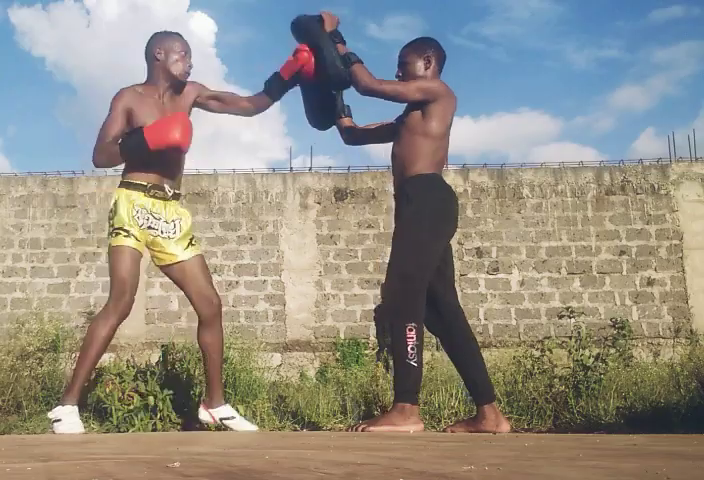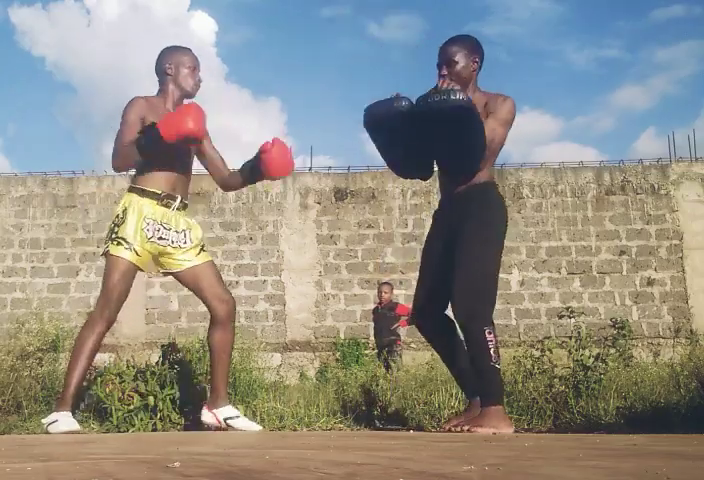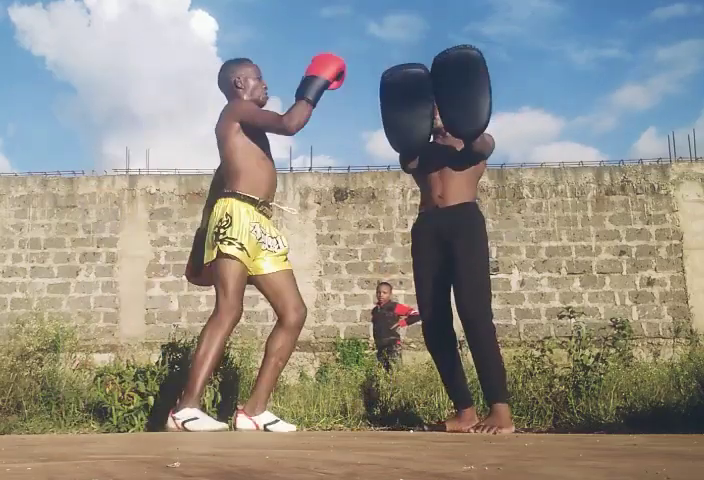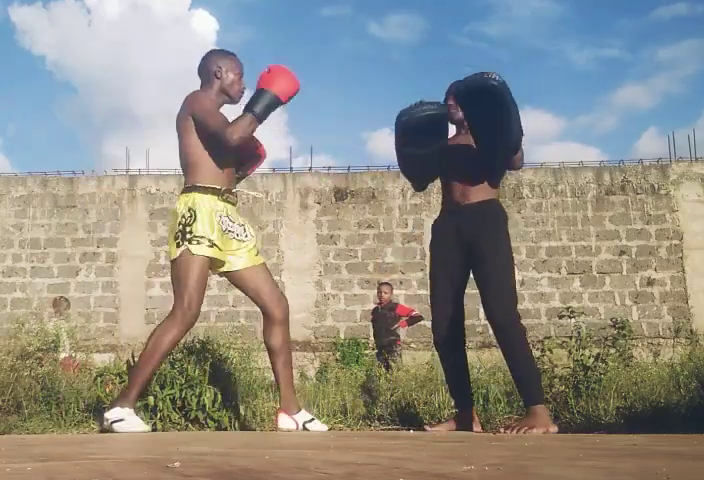
dt=0.7s
person 1, frame 1
left shoulder: (437, 92)
right shoulder: (409, 118)
left elbow: (368, 84)
right elbow: (353, 134)
left wrist: (334, 37)
right wrist: (332, 90)
left hip: (425, 200)
right hip: (422, 205)
left knee: (400, 300)
right knee: (441, 308)
left ankle: (405, 410)
right ankle: (489, 412)
person 1, frame 2
left shoulder: (500, 105)
right shoulder: (440, 112)
left elbow: (475, 155)
right elbow: (418, 166)
right wrist: (405, 126)
left hip: (482, 207)
right hip: (447, 211)
left knee: (472, 308)
right knee: (426, 310)
left ankle: (495, 411)
right ankle: (476, 398)
person 1, frame 3
left shoulder: (480, 138)
right shoulder: (420, 147)
left elbow: (477, 148)
right elbow: (409, 162)
left wrist: (468, 115)
right wrist: (409, 124)
left hip: (465, 221)
right hip: (427, 226)
left knee: (475, 312)
right knee: (434, 322)
left ankle: (500, 409)
right ankle: (464, 409)
person 1, frame 4
left shoulder: (492, 144)
right shoulder: (436, 147)
left elbow: (514, 160)
right elbow: (419, 179)
left wrist: (495, 112)
right wrist: (419, 154)
left hip: (486, 220)
right hip: (447, 226)
left knee: (501, 311)
right knee: (444, 324)
left ankle: (538, 410)
right ankle: (465, 412)
person 2, frame 1
left shoulder: (189, 94)
right shoulder: (129, 98)
left elbow: (250, 105)
right elbow: (100, 157)
left wrist: (285, 76)
right wrist: (140, 139)
left hip: (173, 214)
right hip: (134, 206)
left knee: (209, 304)
right knee: (120, 304)
left ankle: (214, 403)
right ankle: (68, 403)
person 2, frame 2
left shoulder: (194, 125)
right shoulder: (141, 106)
left elbow: (227, 180)
right elbow: (121, 160)
left wrist: (258, 168)
right wrist: (162, 137)
left hip: (178, 224)
right hip: (139, 214)
left knee: (224, 306)
right knee: (106, 311)
left ankle: (217, 404)
right ankle: (62, 409)
person 2, frame 3
left shoulder: (244, 130)
right shoulder: (239, 110)
left elbow: (220, 183)
right elbow: (290, 124)
left wrist: (200, 244)
right wrist: (314, 86)
left hip: (258, 227)
right hip: (236, 219)
left knee: (294, 315)
right knee: (228, 312)
left ankle: (255, 410)
right ankle: (186, 409)
person 2, frame 4
left shoulder: (213, 120)
right shoulder: (197, 100)
right elbow: (231, 137)
left wrist: (244, 166)
right wrist: (267, 99)
left hip: (225, 218)
right hip: (200, 213)
left knee: (277, 309)
right knee: (186, 313)
left ankle: (290, 410)
right ankle: (122, 406)
